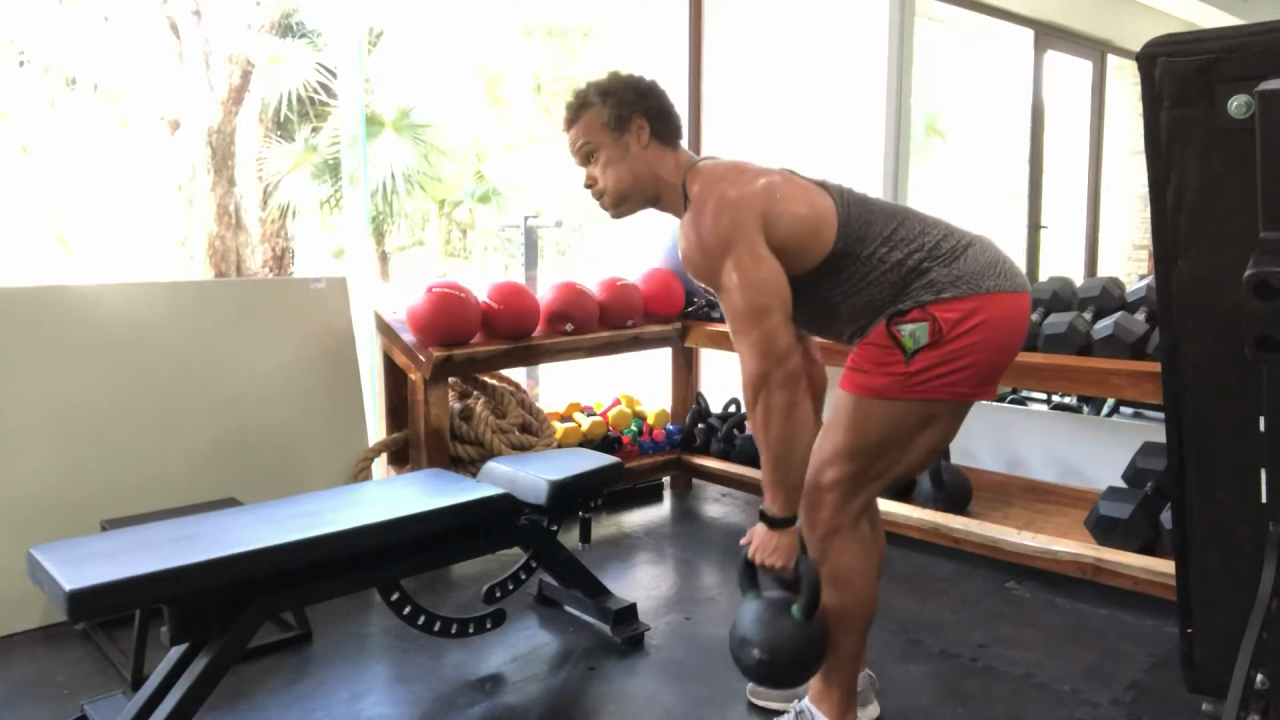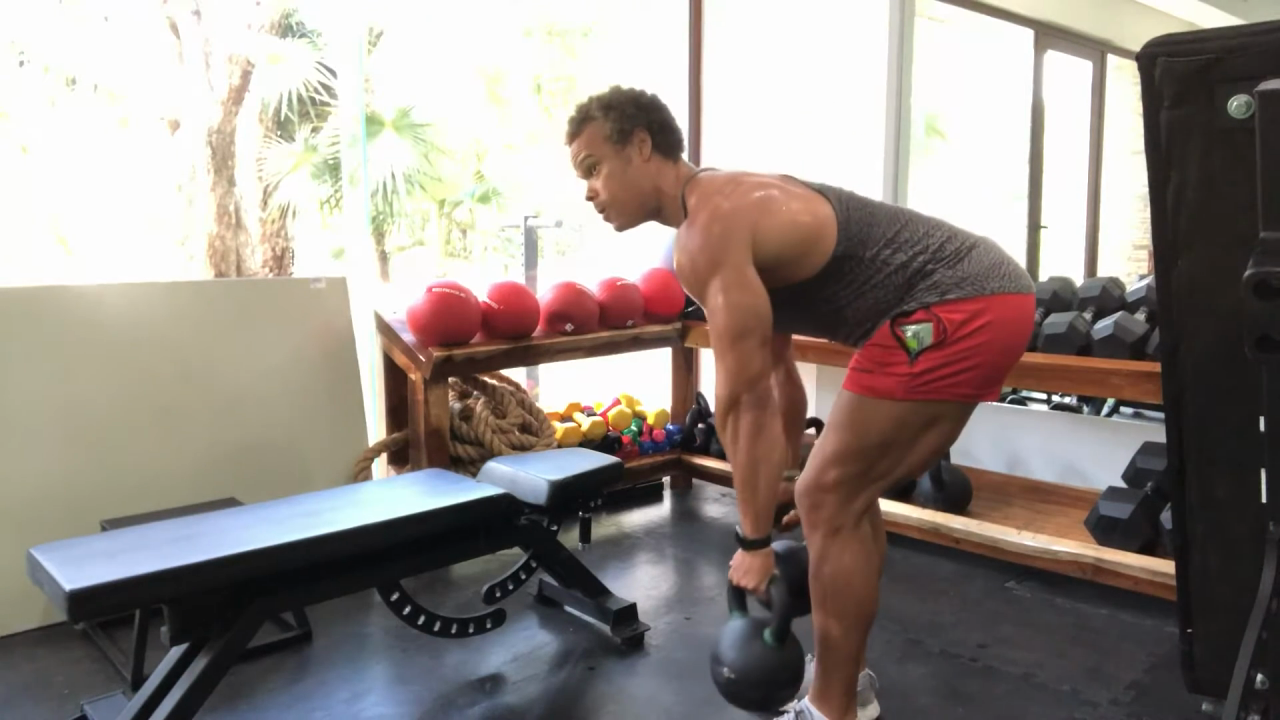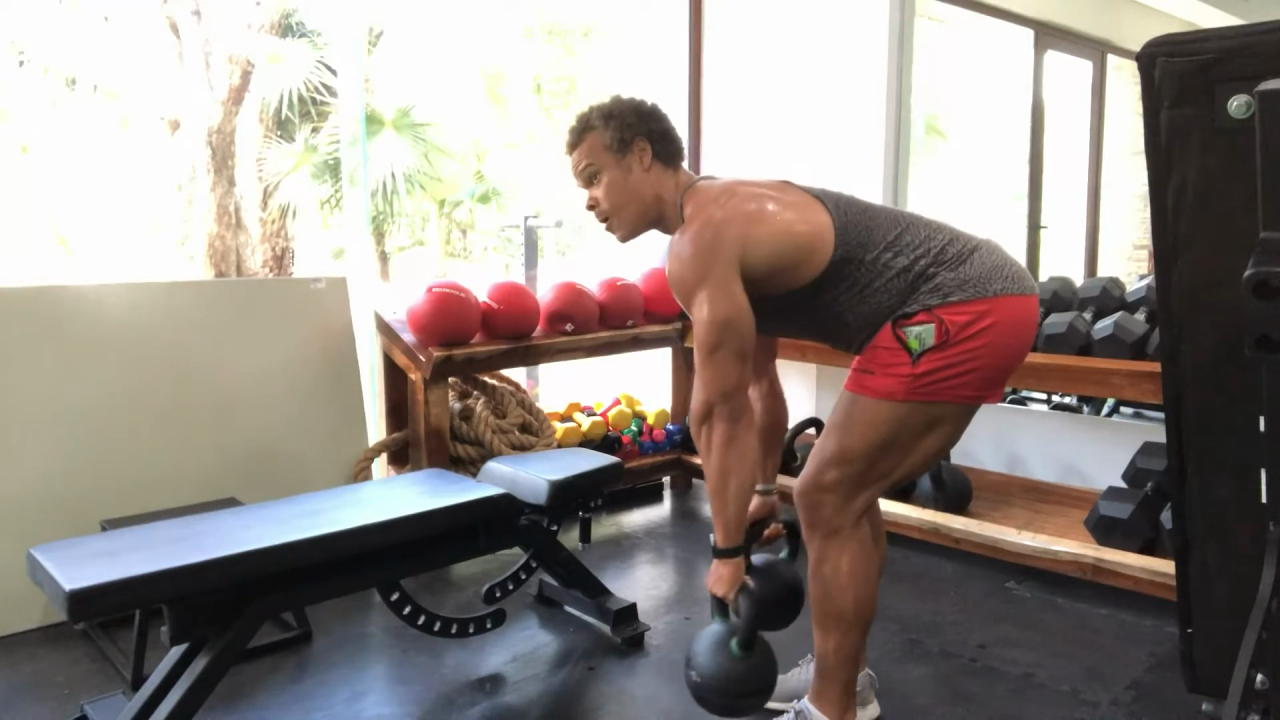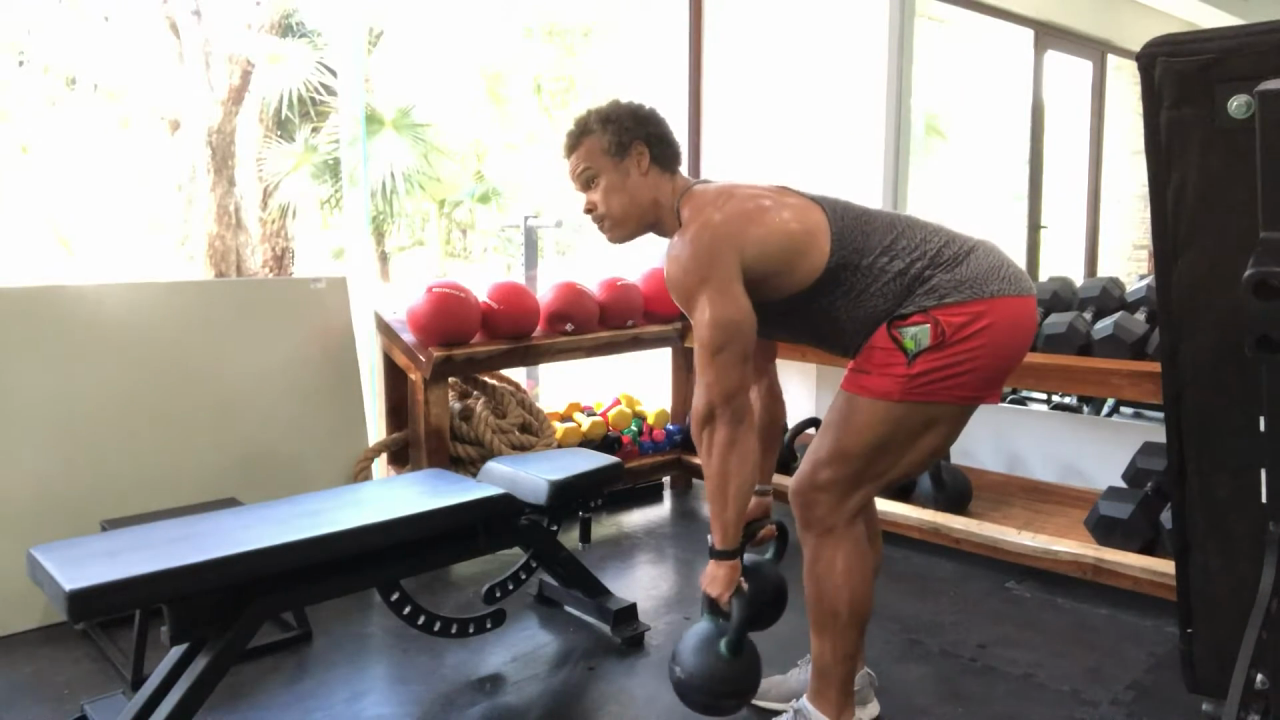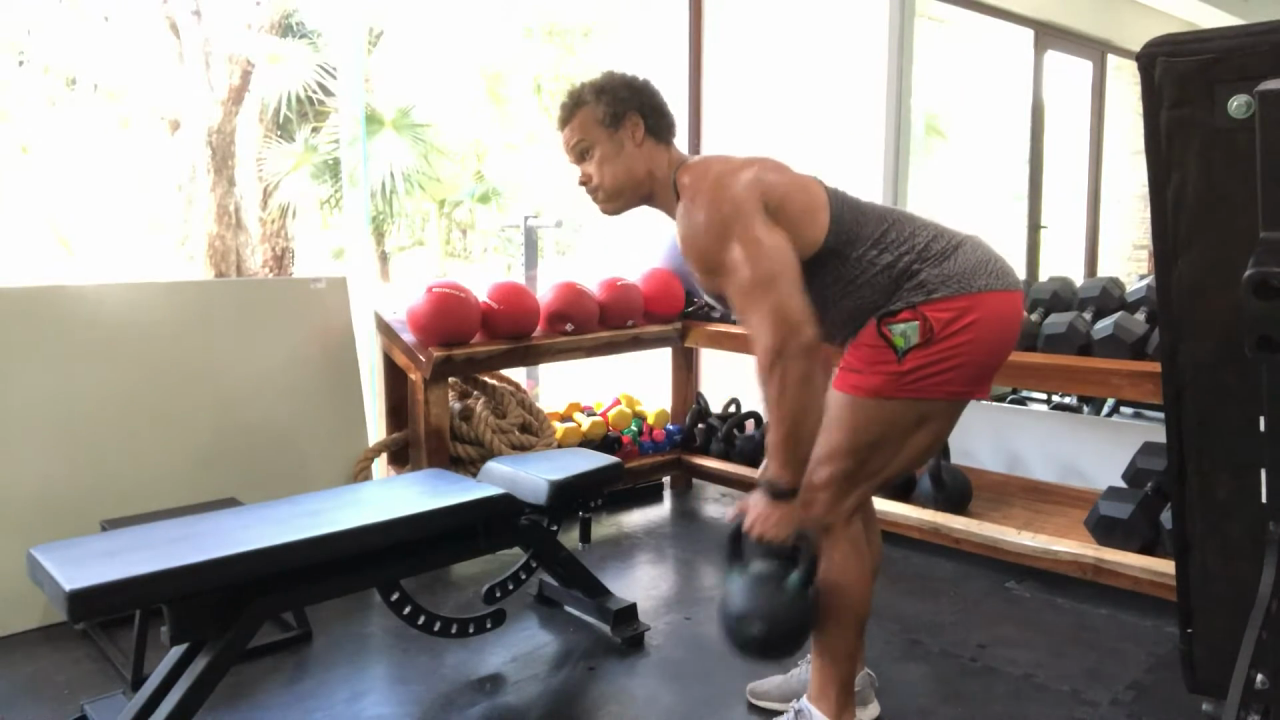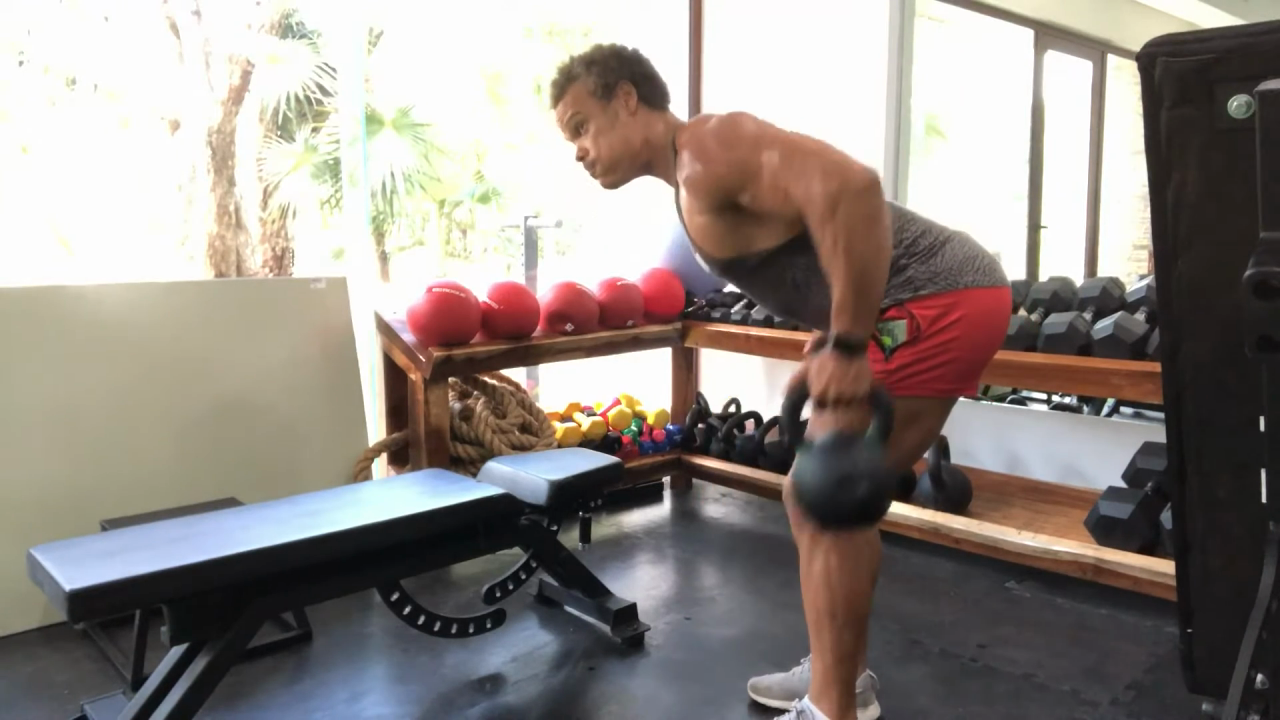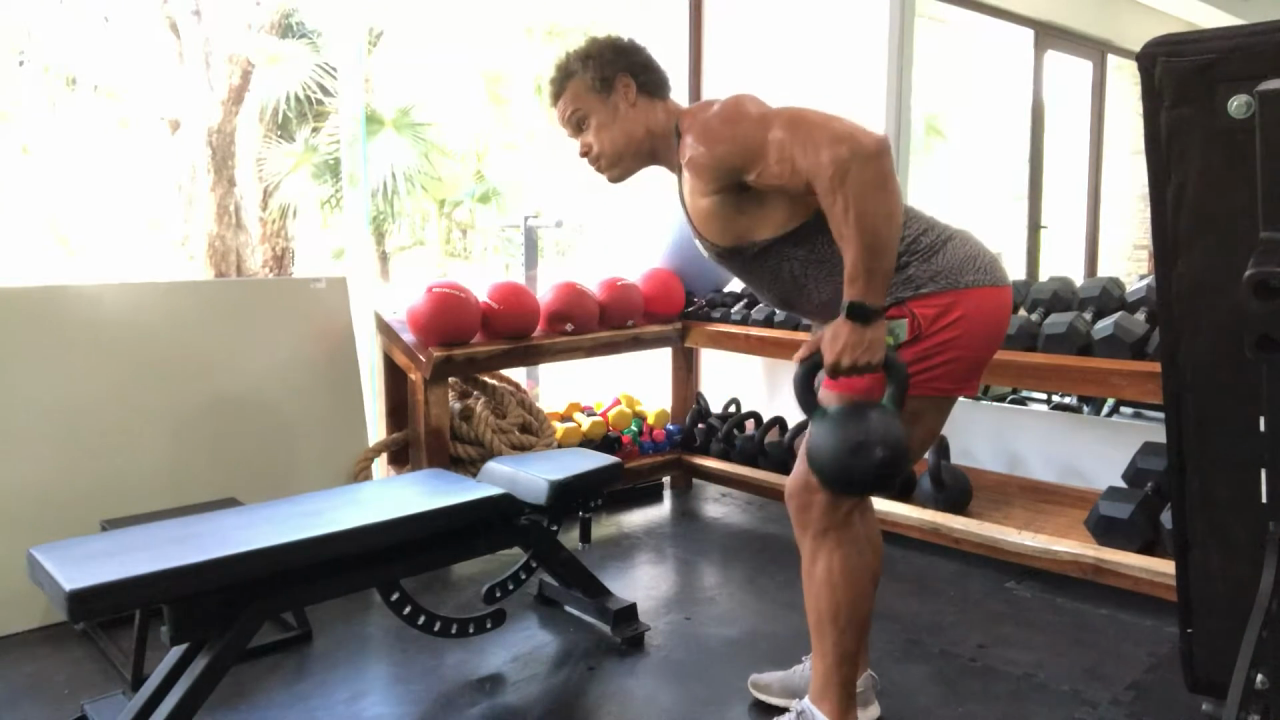
dt=0.3s
person 1, frame 1
left shoulder: (711, 219)
right shoulder: (722, 198)
left elbow: (771, 376)
right elbow: (795, 356)
left wrist: (778, 518)
right wrist: (793, 484)
left hip: (955, 308)
right hip: (974, 294)
left knee: (830, 500)
right knee: (841, 492)
person 1, frame 2
left shoulder: (706, 234)
right shoulder: (726, 209)
left elbow: (740, 399)
right elbow: (774, 373)
left wrist: (753, 542)
right wrist: (781, 482)
left hip: (959, 310)
right hip: (981, 295)
left knee: (829, 500)
right knee: (844, 493)
person 1, frame 3
left shoulder: (700, 243)
right shoulder: (725, 218)
left elbow: (720, 409)
right elbow: (757, 385)
left wrist: (727, 551)
right wrist: (763, 490)
left hip: (962, 311)
right hip: (984, 299)
left knee: (827, 502)
right knee: (845, 494)
person 1, frame 4
left shoulder: (699, 244)
right shoulder: (722, 225)
left elbow: (720, 411)
right elbow: (755, 388)
left wrist: (724, 552)
right wrist: (752, 501)
left hip: (962, 313)
right hip: (980, 299)
left knee: (823, 501)
right knee: (841, 492)
person 1, frame 5
left shoulder: (707, 206)
right shoulder: (711, 196)
left elbow: (792, 343)
right elbow: (794, 336)
left wrist: (780, 490)
right wrist: (785, 467)
left hip: (949, 308)
right hip: (968, 296)
left knee: (822, 499)
right knee: (835, 490)
person 1, frame 6
left shoulder: (708, 154)
right shoulder: (698, 177)
left elbow: (851, 187)
left wrist: (845, 351)
right wrist: (835, 347)
left hip: (936, 303)
right hip: (952, 293)
person 1, frame 7
left shoulder: (713, 138)
right shoulder: (703, 163)
left elbow: (859, 152)
left wrist: (860, 314)
right wrist: (847, 318)
left hip: (933, 301)
right hip: (952, 291)
left knee: (818, 499)
right knee: (836, 493)
